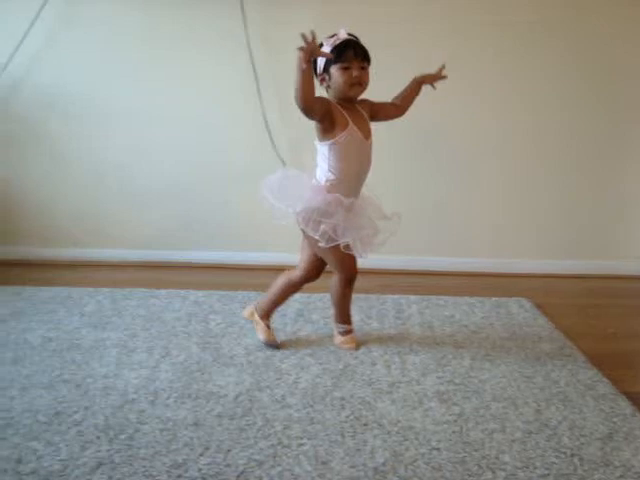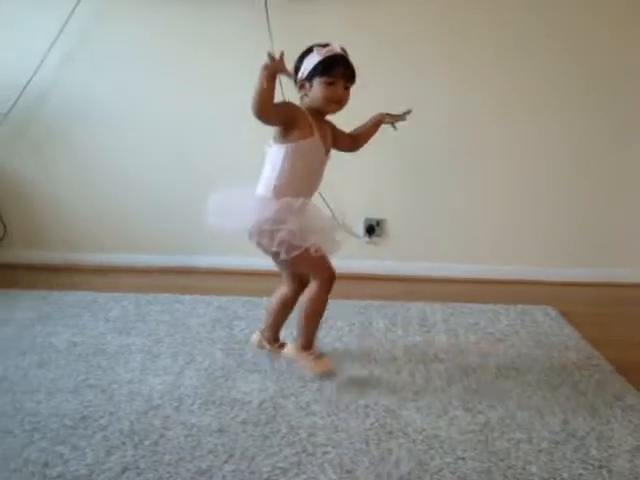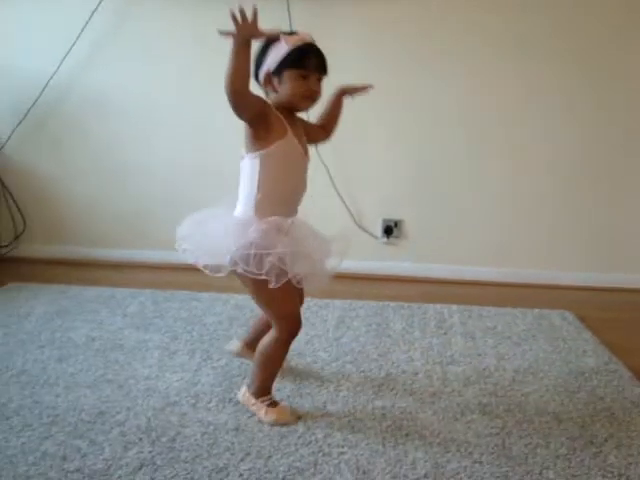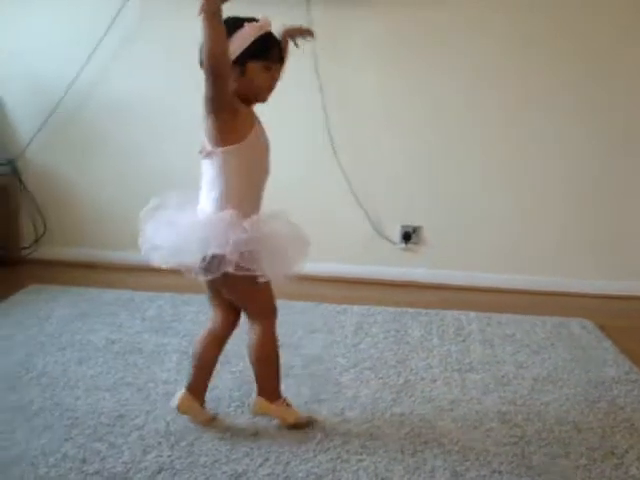
dt=0.4s
person 1, frame 1
left shoulder: (363, 109)
right shoulder: (326, 110)
left elbow: (396, 108)
right elbow: (304, 104)
left wrist: (419, 81)
right wrist: (304, 64)
left hip: (341, 207)
right hip: (322, 206)
left knee: (308, 270)
right knee: (346, 270)
left ankle: (260, 311)
right ankle: (343, 327)
person 1, frame 2
left shoulder: (326, 128)
right shoulder: (292, 115)
left elbow: (352, 141)
right elbow: (261, 111)
left wrist: (380, 119)
right wrist: (269, 75)
left hip: (290, 216)
right hip: (273, 216)
left knee: (298, 280)
right knee: (324, 276)
left ankle: (267, 337)
right ankle: (305, 348)
person 1, frame 3
left shoulder: (295, 126)
right shoulder: (261, 117)
left elbow: (322, 131)
right elbow: (235, 92)
left wrist: (339, 95)
right wrist: (242, 45)
left hip: (275, 237)
right hip: (253, 240)
left knee: (290, 302)
right knee: (289, 321)
left ankle: (250, 345)
right ankle: (257, 393)
person 1, frame 4
left shoulder: (240, 109)
right shoulder: (223, 108)
left elbow: (265, 82)
right elbow: (214, 66)
left wrist: (283, 40)
left hip: (218, 235)
right hip: (226, 238)
left knee: (226, 317)
right knee: (264, 315)
left ankle: (192, 395)
right ankle: (270, 397)
